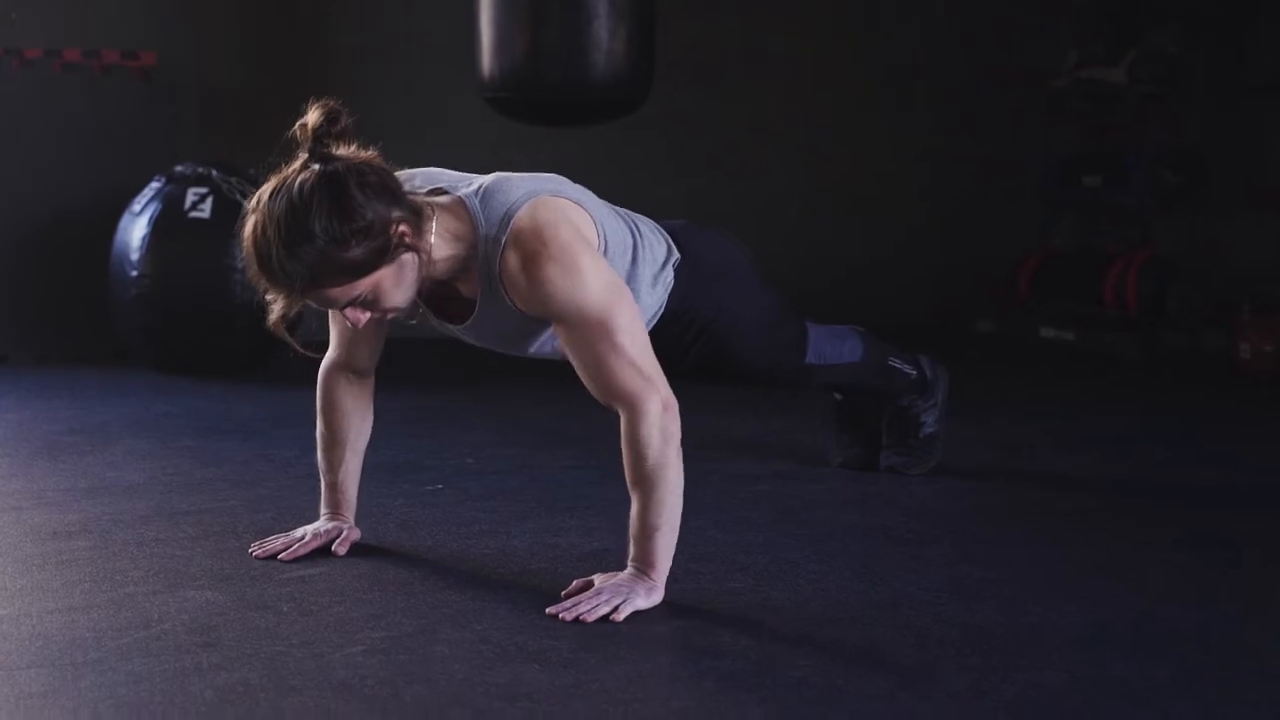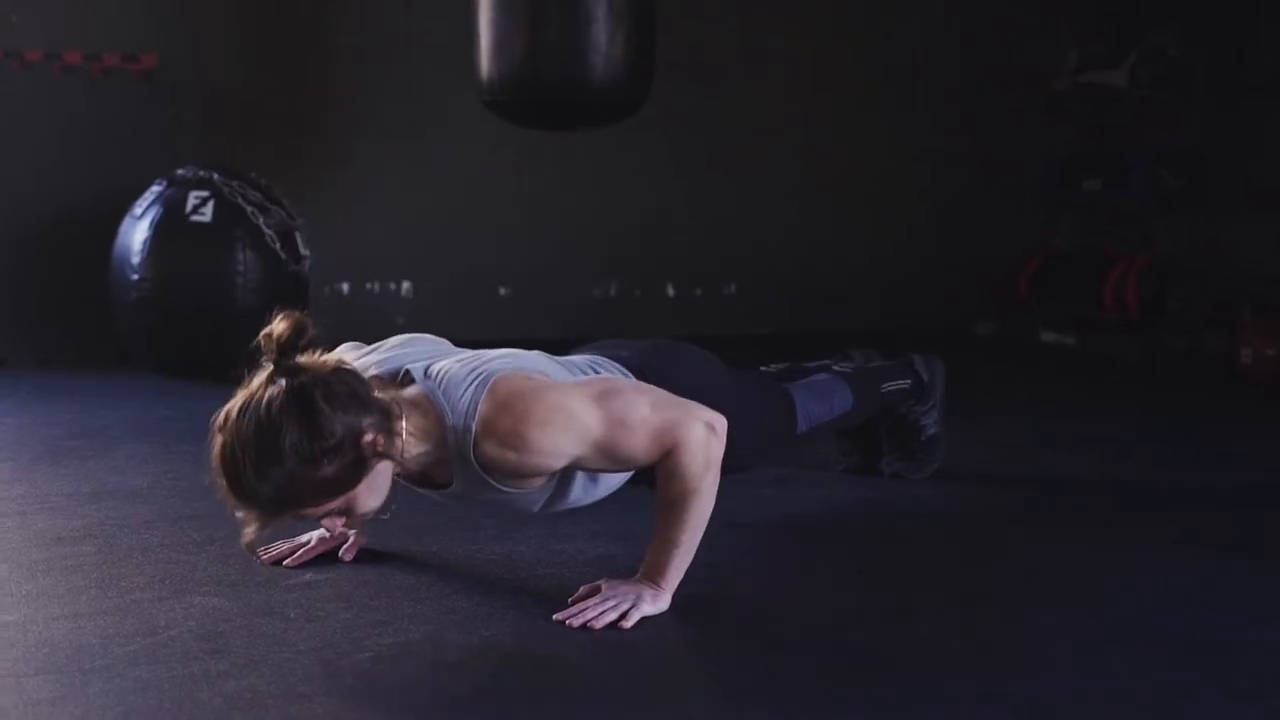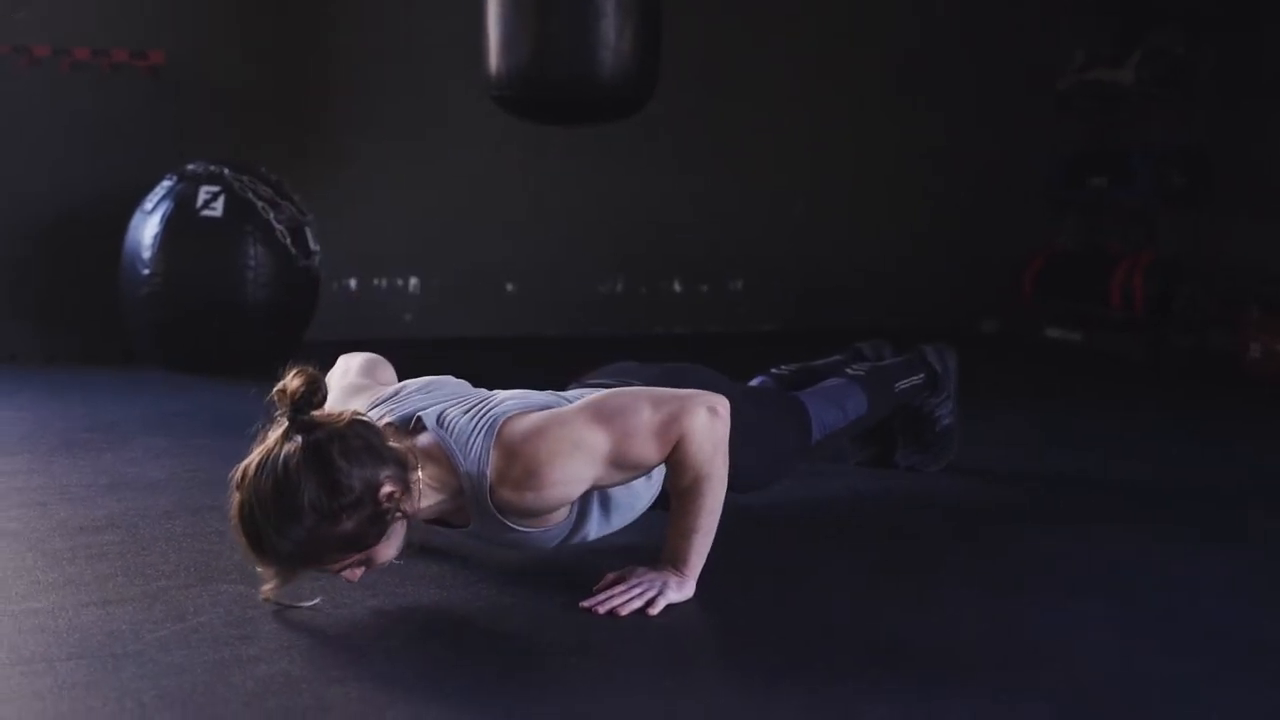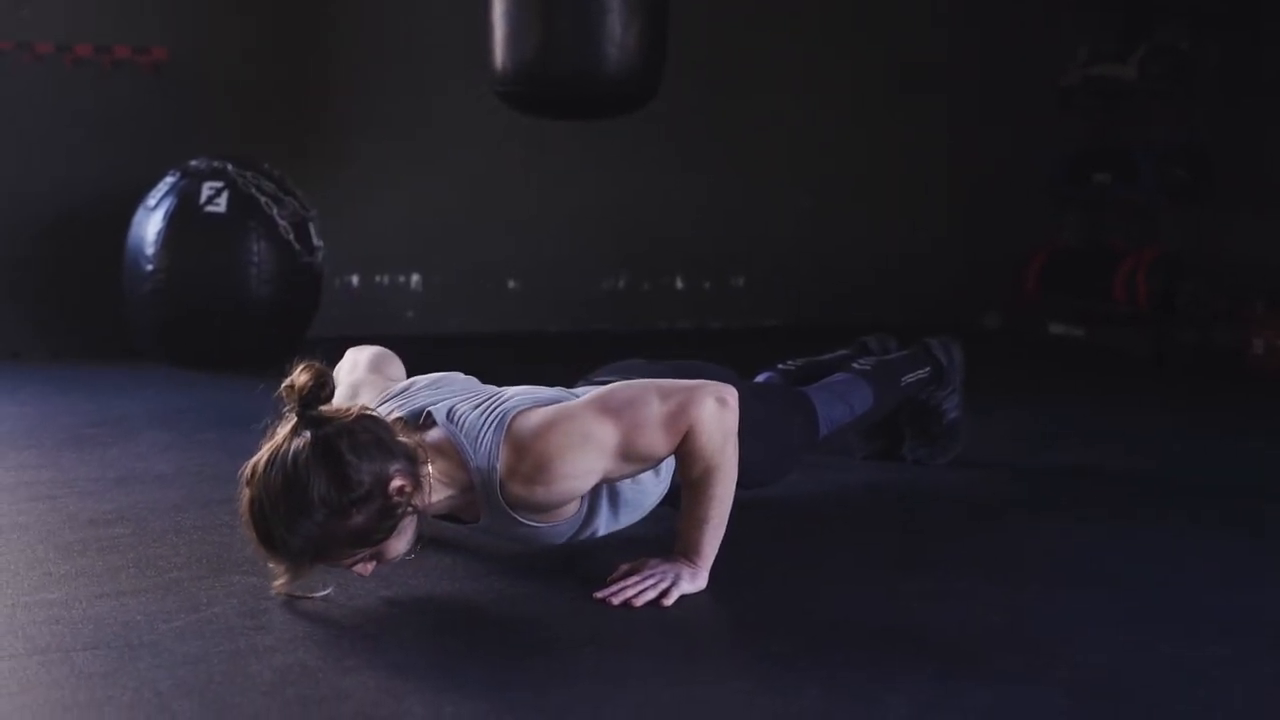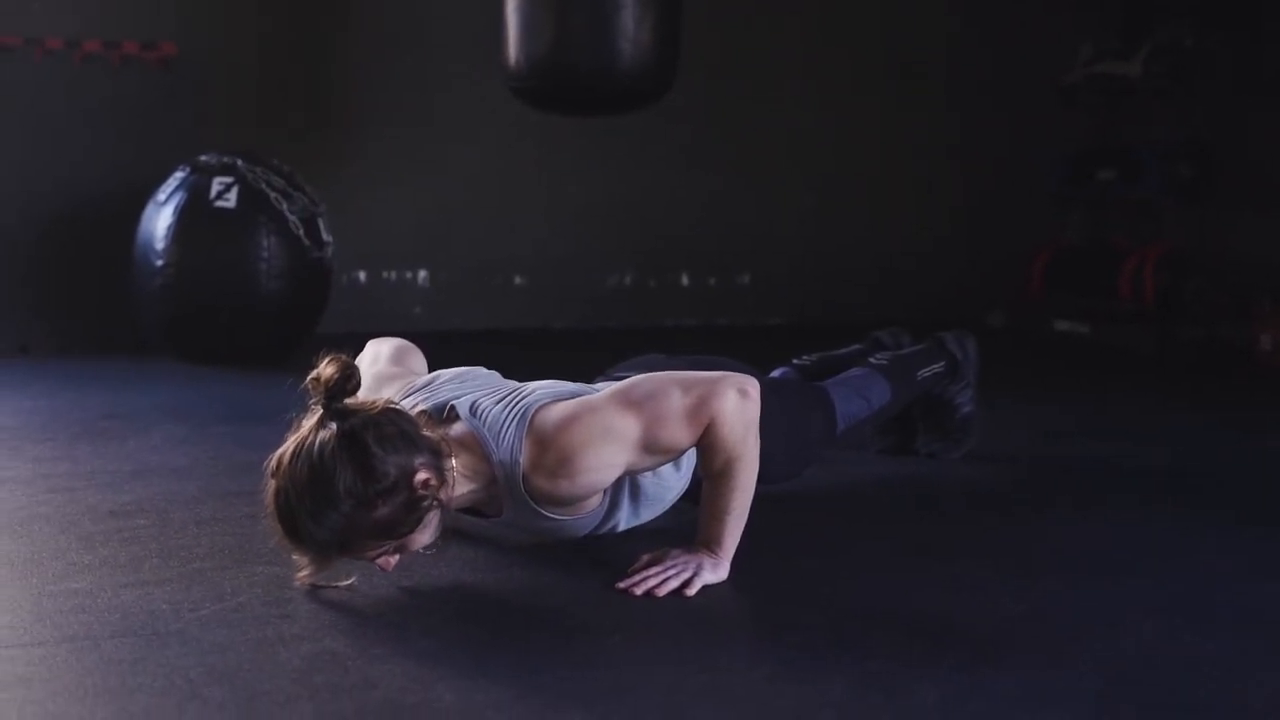
dt=1s
person 1, frame 1
left shoulder: (535, 247)
right shoulder: (374, 231)
left elbow: (649, 405)
right elbow: (346, 371)
left wrist: (648, 575)
right wrist: (338, 513)
left hip: (685, 285)
right hip: (620, 296)
left knee: (796, 354)
right knee: (793, 366)
left ankle: (911, 380)
right ankle: (864, 405)
person 1, frame 2
left shoulder: (506, 426)
right shoulder: (347, 388)
left elbow: (700, 433)
left wrist: (657, 586)
right wrist: (341, 526)
left hip: (665, 395)
right hip: (596, 381)
left knee: (786, 412)
right knee: (776, 398)
left ankle: (905, 383)
right ankle: (838, 367)
person 1, frame 3
left shoulder: (522, 472)
right shoulder: (357, 421)
left elbow: (702, 416)
right elbow: (360, 361)
left wrist: (680, 572)
right wrist: (356, 530)
left hip: (688, 424)
right hip: (607, 403)
left knee: (801, 422)
right knee: (769, 394)
left ankle: (917, 376)
right ankle: (854, 362)
person 1, frame 4
left shoulder: (534, 467)
right shoulder: (364, 417)
left elbow: (710, 409)
right elbow: (369, 356)
left wrist: (693, 564)
right wrist: (371, 521)
left hip: (694, 419)
right hip: (615, 399)
left knee: (805, 415)
right knee: (775, 389)
left ankle: (924, 370)
right ankle: (863, 357)
person 1, frame 5
left shoulder: (556, 460)
right shoulder: (387, 413)
left elbow: (732, 399)
right elbow: (389, 348)
left wrist: (715, 554)
right wrist: (400, 517)
left hip: (711, 411)
right hip: (630, 393)
left knee: (825, 410)
right knee: (798, 384)
left ankle: (939, 364)
right ankle: (877, 351)
